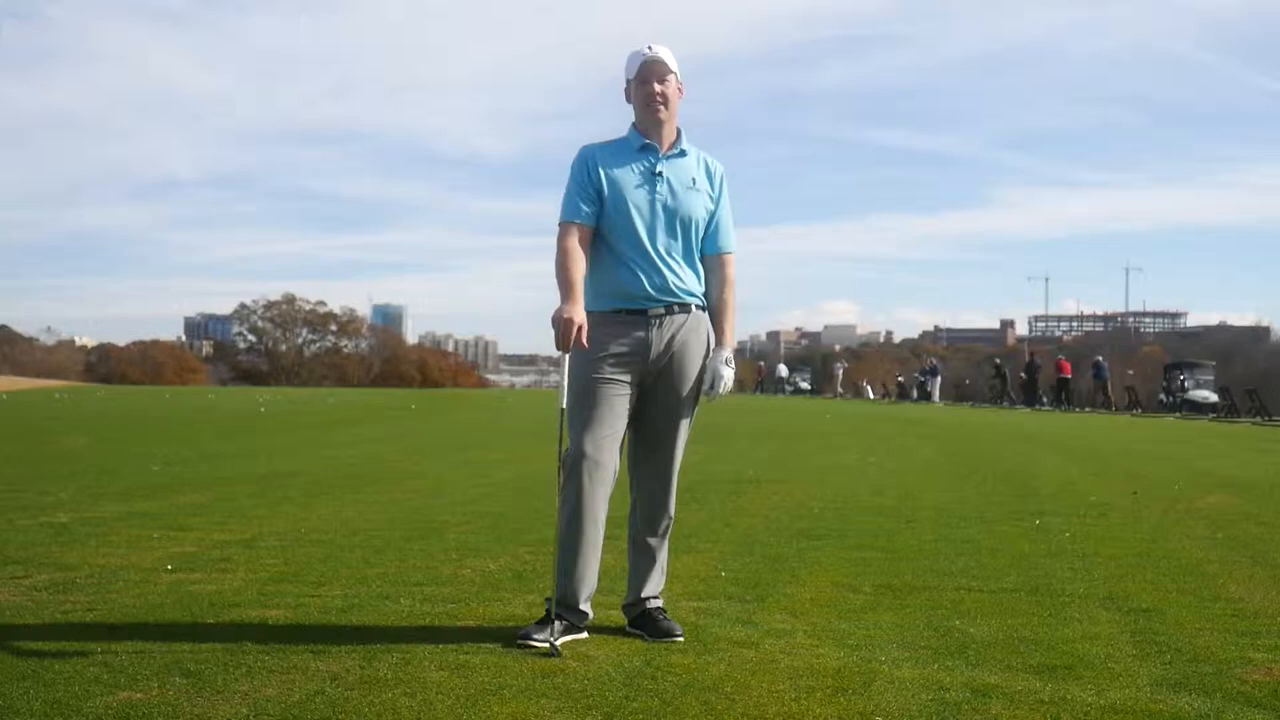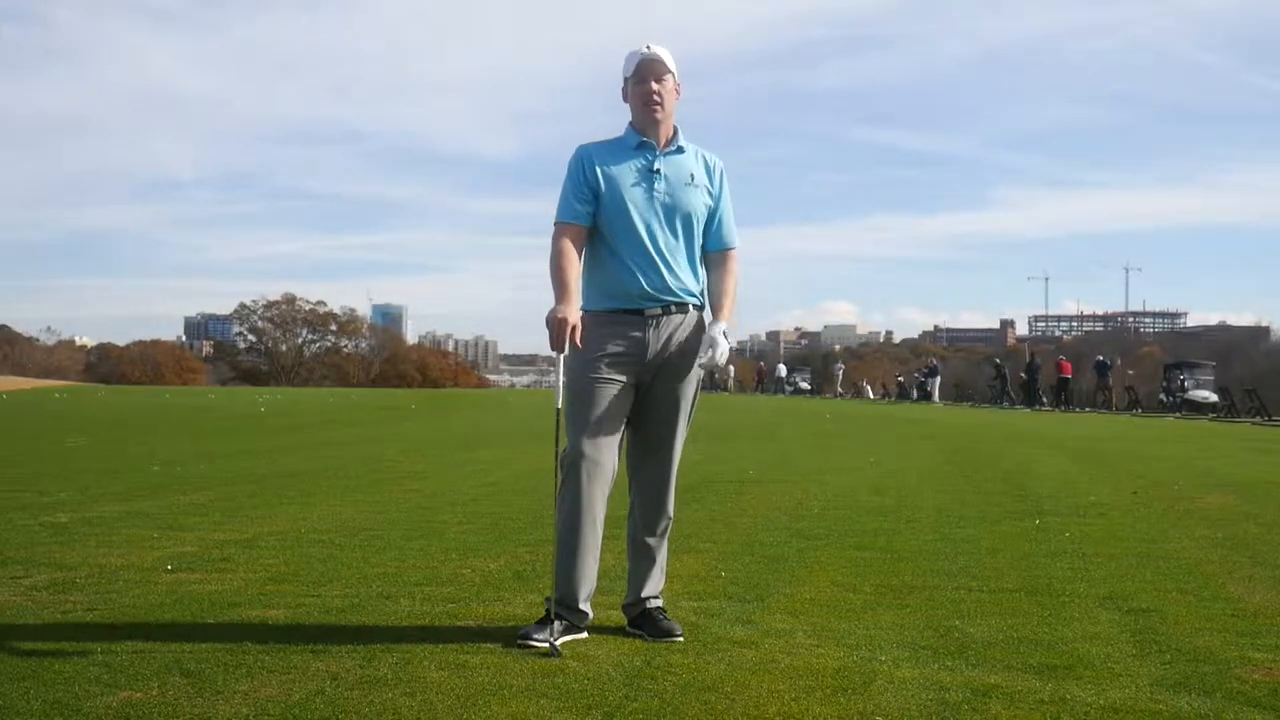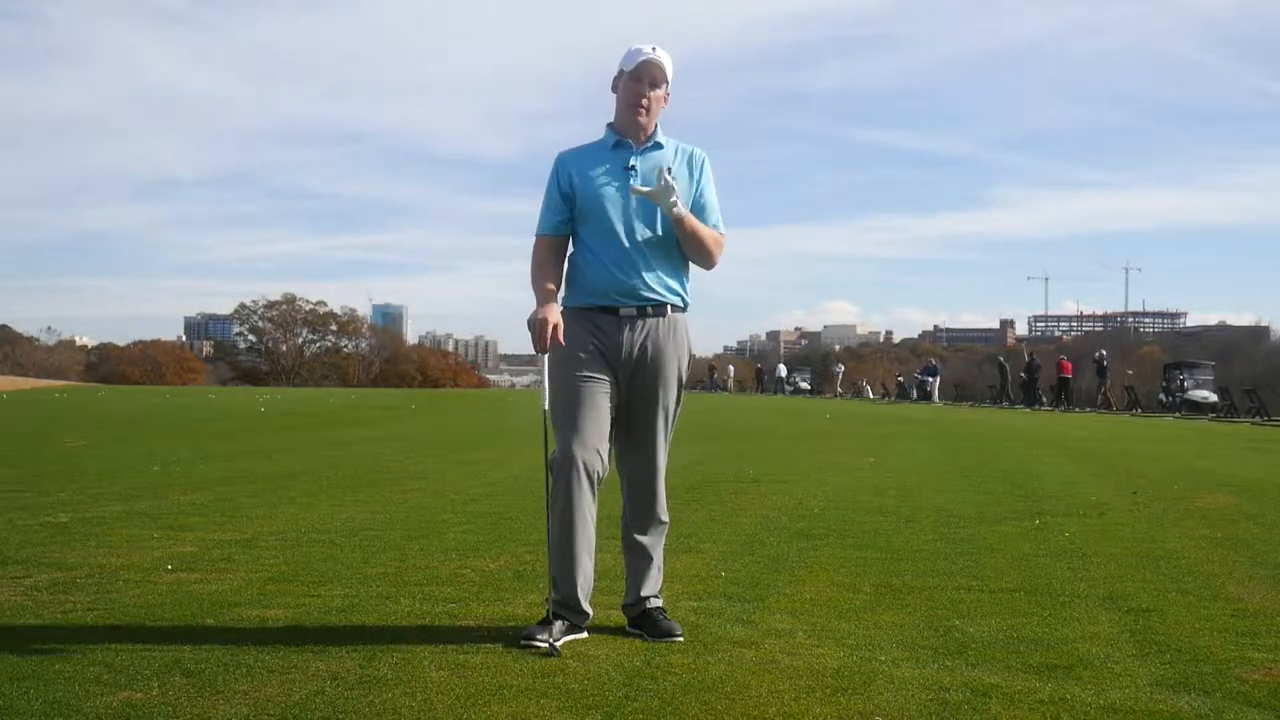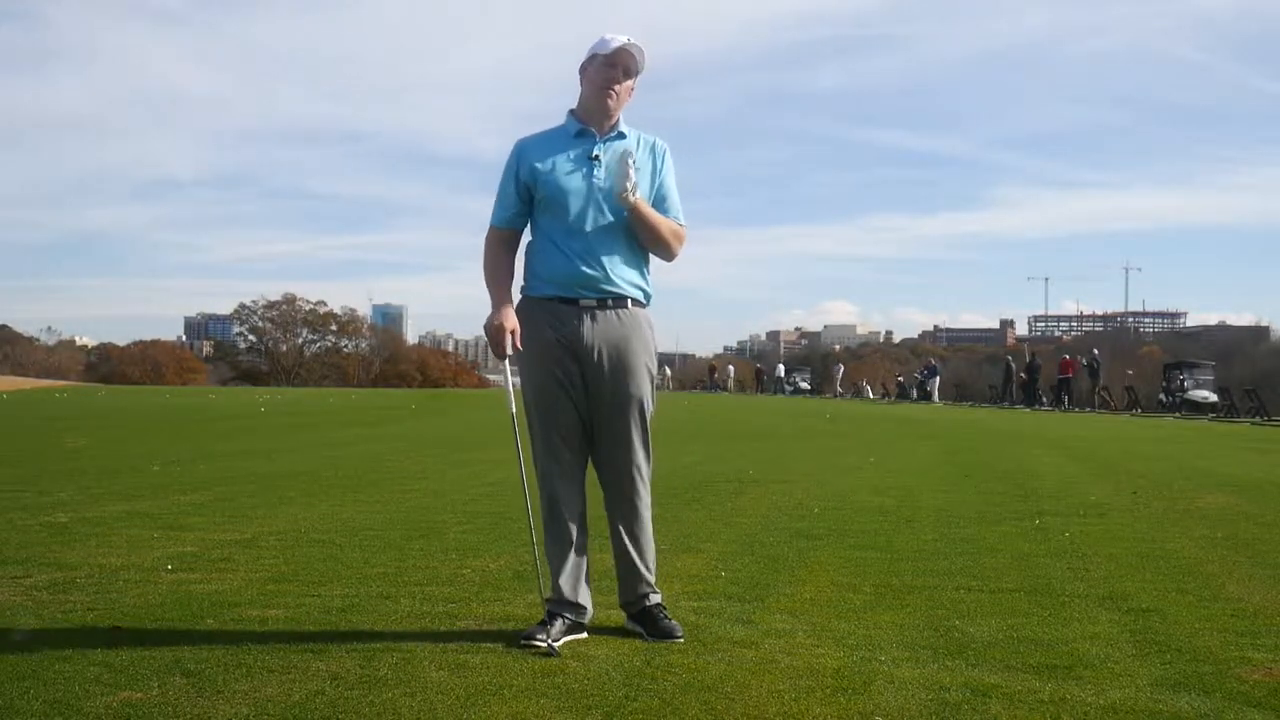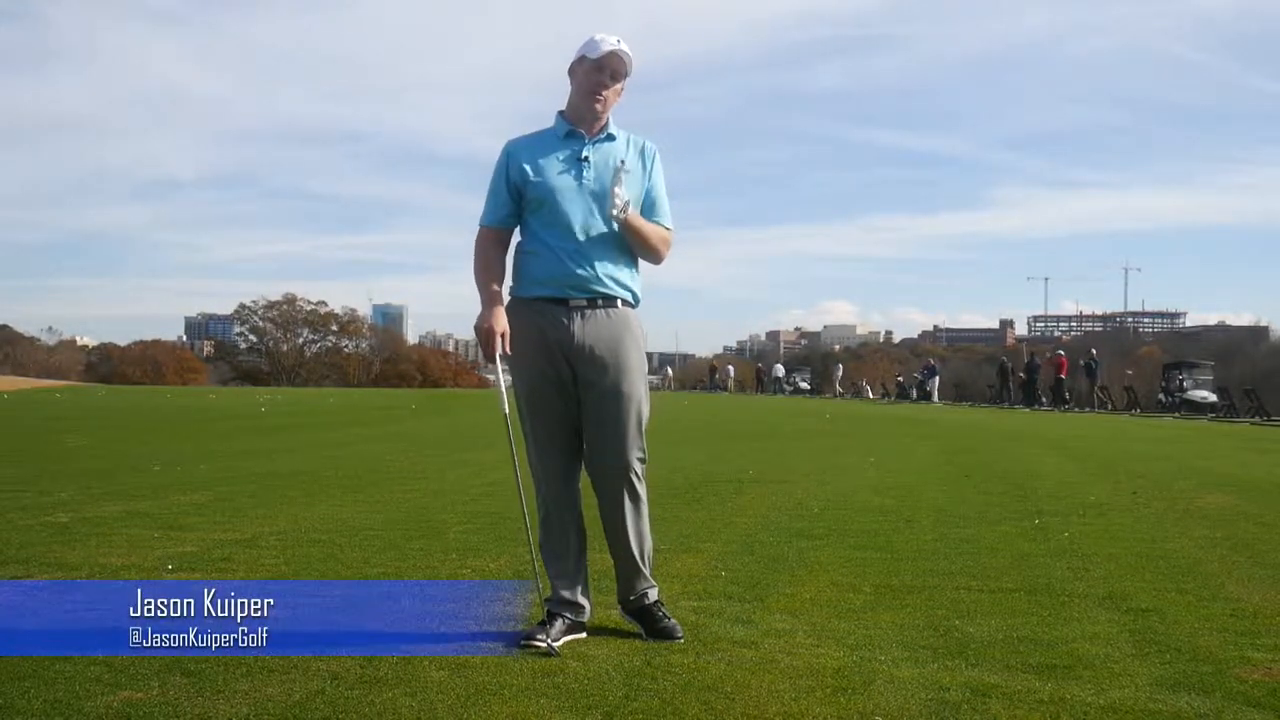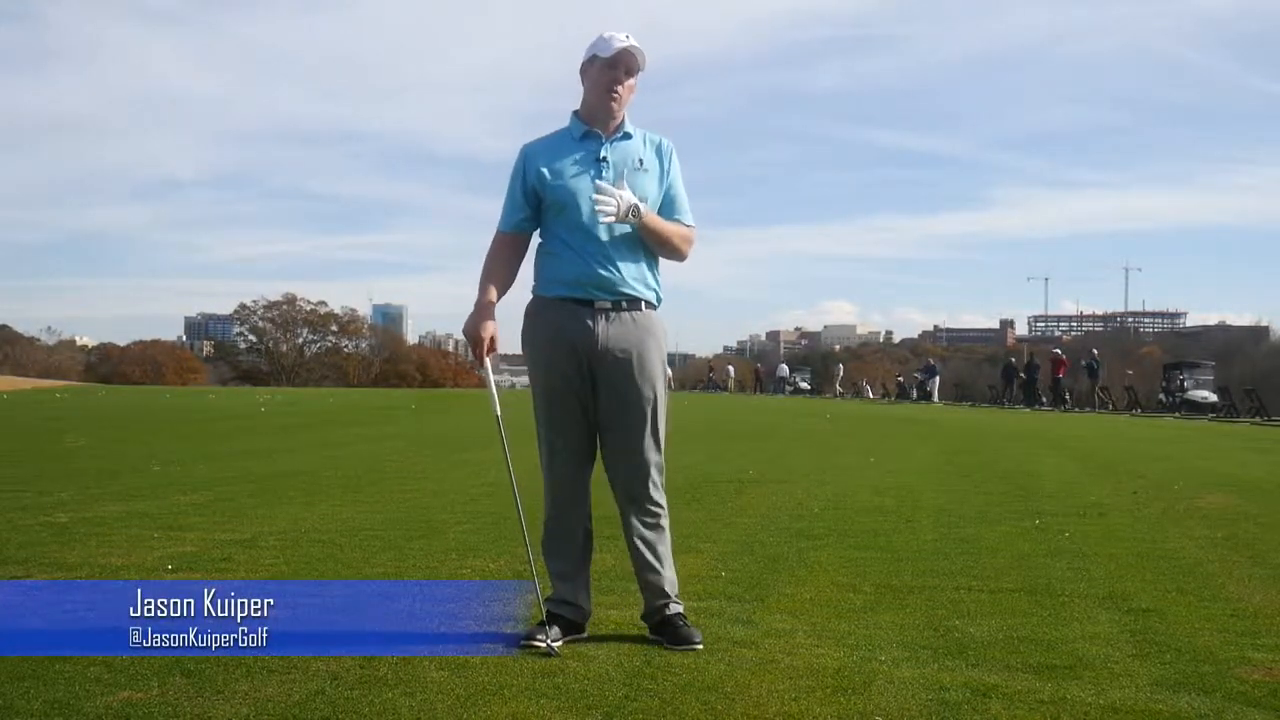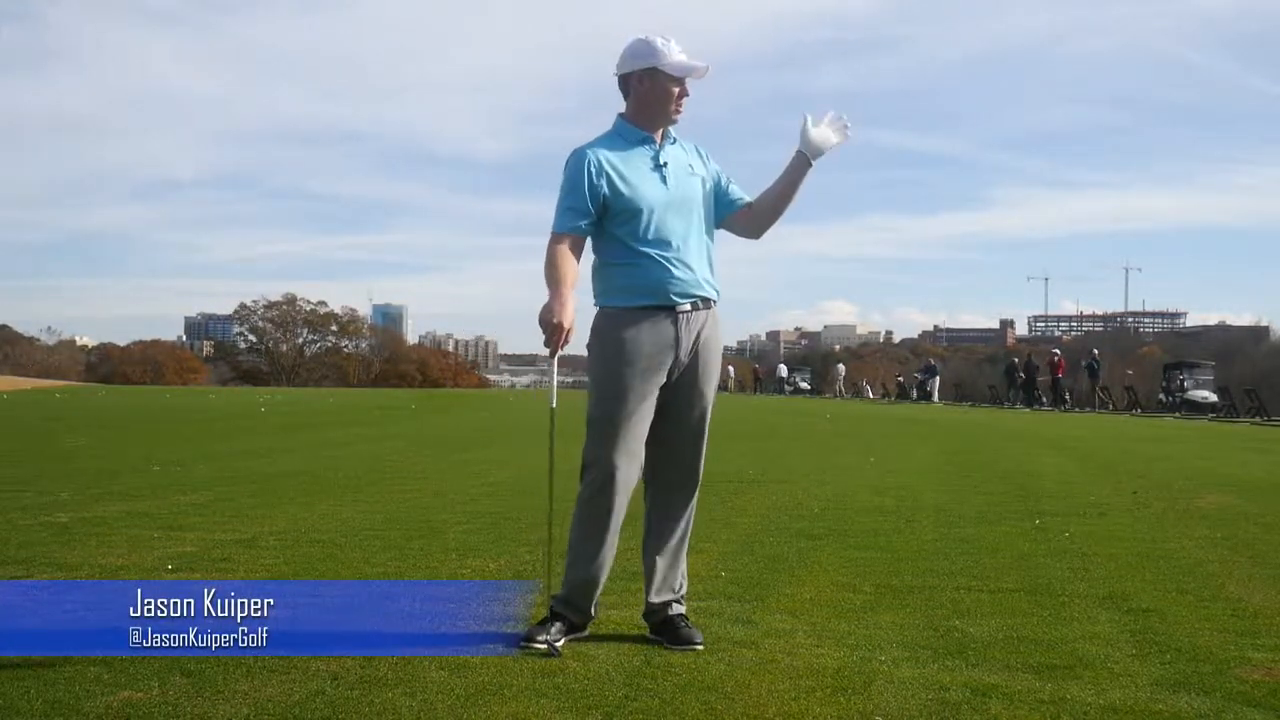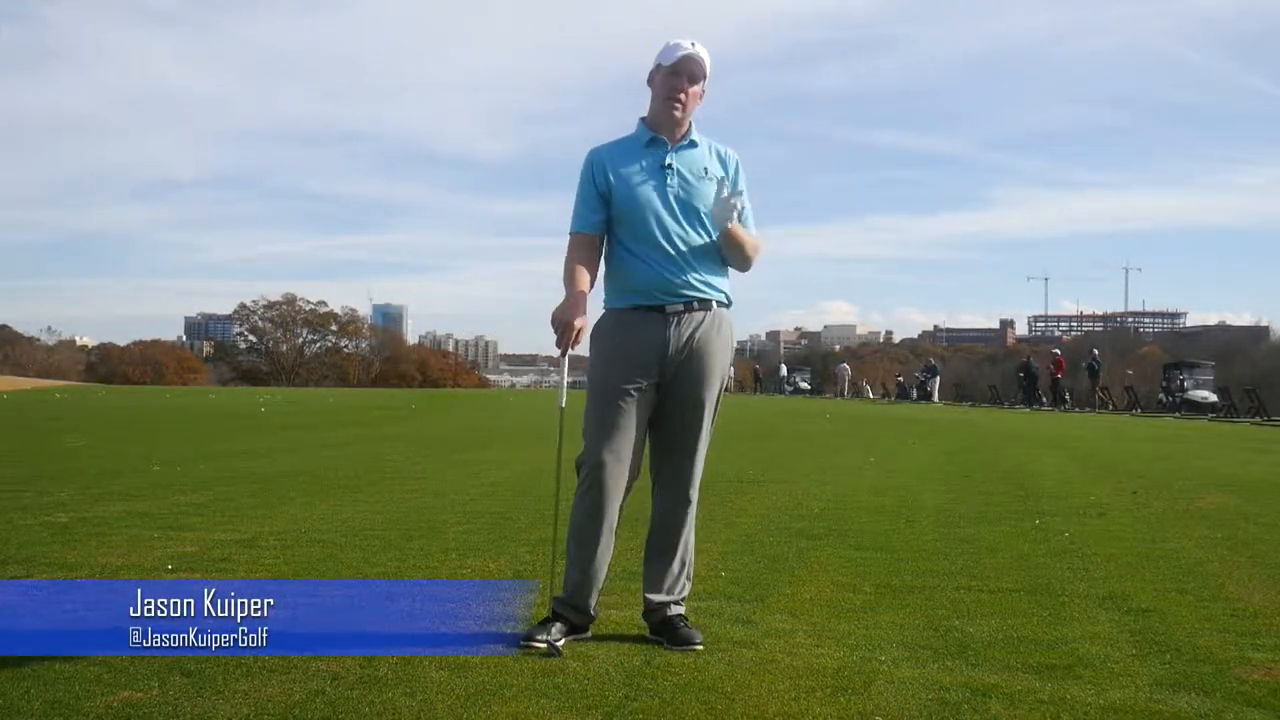
dt=0.7s
person 1, frame 1
left shoulder: (709, 171)
right shoulder: (595, 160)
left elbow: (720, 266)
right elbow: (573, 238)
left wrist: (724, 348)
right wrist: (571, 301)
left hip: (683, 331)
right hip: (609, 331)
left knee: (658, 477)
right knee: (589, 462)
left ankle: (646, 602)
right ankle: (570, 607)
person 1, frame 2
left shoulder: (708, 168)
right shoulder: (591, 160)
left elbow: (722, 257)
right elbow: (568, 237)
left wrist: (720, 323)
right wrist: (566, 301)
left hip: (680, 331)
right hip: (606, 330)
left knee: (658, 476)
right knee: (586, 462)
left ankle: (645, 600)
right ankle: (569, 607)
person 1, frame 3
left shoulder: (690, 162)
right shoulder: (571, 163)
left elbow: (711, 255)
right elbow: (548, 245)
left wrist: (677, 212)
right wrist: (546, 301)
left hip: (661, 328)
right hip: (586, 328)
left knee: (647, 472)
right knee: (575, 462)
left ankle: (644, 600)
right ankle: (569, 608)
person 1, frame 4
left shoulder: (652, 153)
right shoulder: (531, 151)
left elbow: (672, 246)
right elbow: (502, 236)
left wrist: (631, 200)
right wrist: (501, 304)
left hip: (624, 321)
right hip: (547, 320)
left knee: (627, 468)
right knee: (559, 470)
left ankle: (641, 597)
right ankle: (567, 605)
person 1, frame 5
left shoulder: (641, 154)
right shoulder: (520, 152)
left elbow: (660, 249)
right elbow: (492, 237)
left wrist: (626, 217)
right wrist: (492, 304)
left hip: (612, 321)
right hip: (536, 321)
left knee: (621, 464)
right knee: (553, 470)
left ankle: (639, 593)
right ankle: (567, 604)
person 1, frame 6
left shoulder: (658, 152)
right shoulder: (538, 155)
left elbow: (683, 245)
right elbow: (510, 240)
left wrist: (636, 214)
right wrist: (485, 305)
left hip: (634, 323)
right hip: (557, 321)
left knee: (641, 472)
right knee: (565, 472)
left ankle: (663, 604)
right ankle: (567, 605)
person 1, frame 7
left shoulder: (695, 157)
right shoulder: (593, 159)
left elbow: (750, 221)
right elbow: (564, 243)
left wrist: (804, 158)
right wrist: (561, 299)
left hip: (699, 326)
right hip: (631, 328)
left knee: (678, 477)
right knee: (611, 468)
left ankle: (666, 603)
right ankle: (572, 606)
person 1, frame 8
left shoulder: (725, 161)
right shoulder: (605, 161)
left elbow: (745, 261)
right elbow: (585, 244)
left wrist: (730, 227)
right wrist: (574, 298)
left hip: (704, 327)
right hip: (629, 326)
left knee: (681, 478)
right knee: (603, 468)
left ankle: (666, 604)
right ankle: (575, 606)
